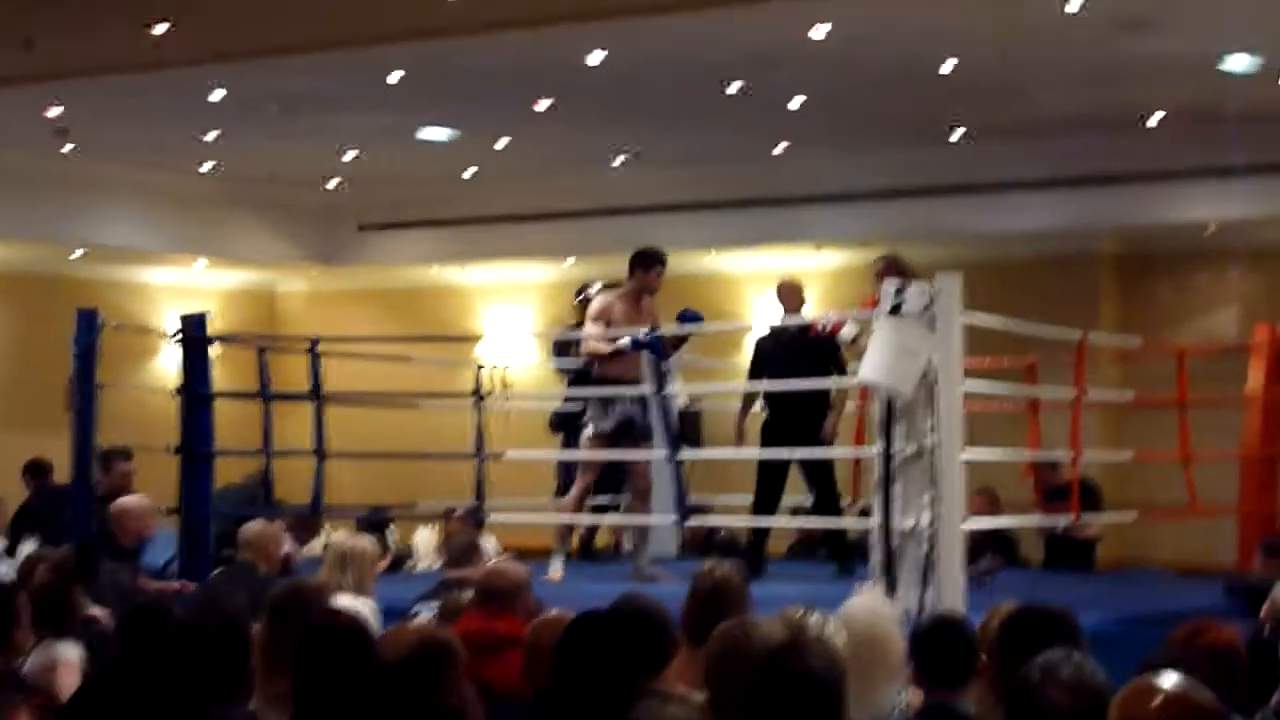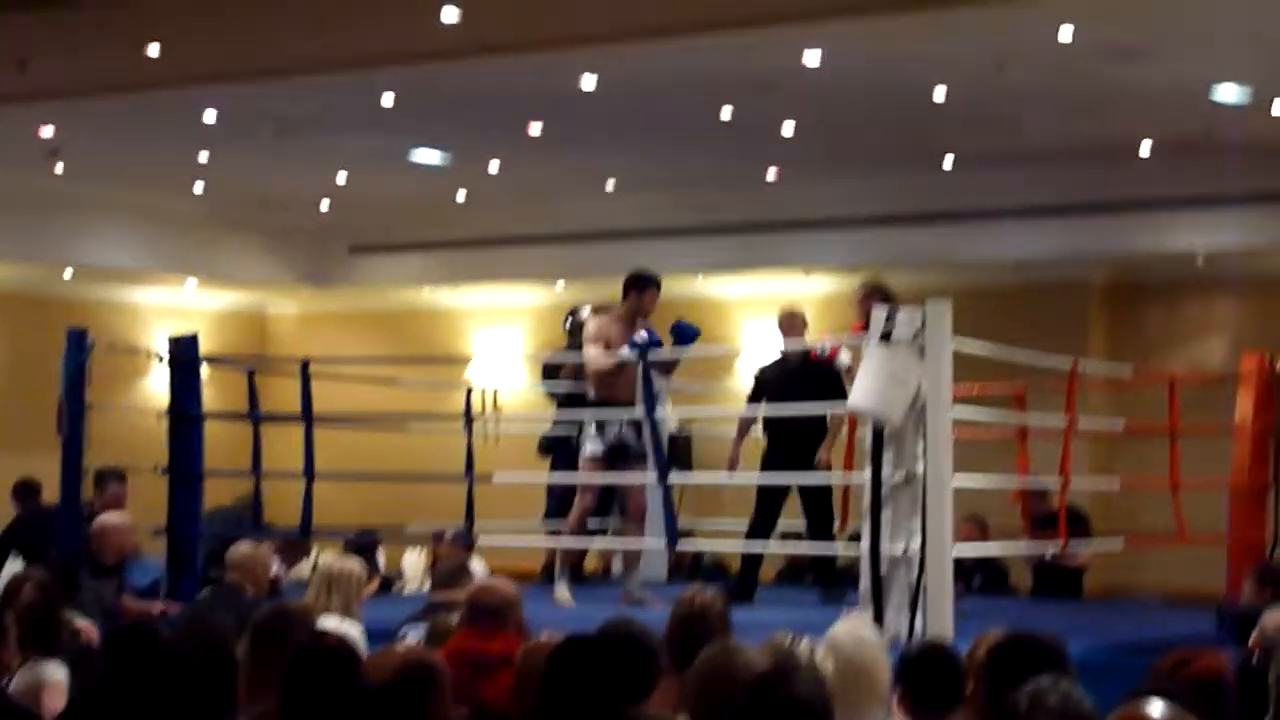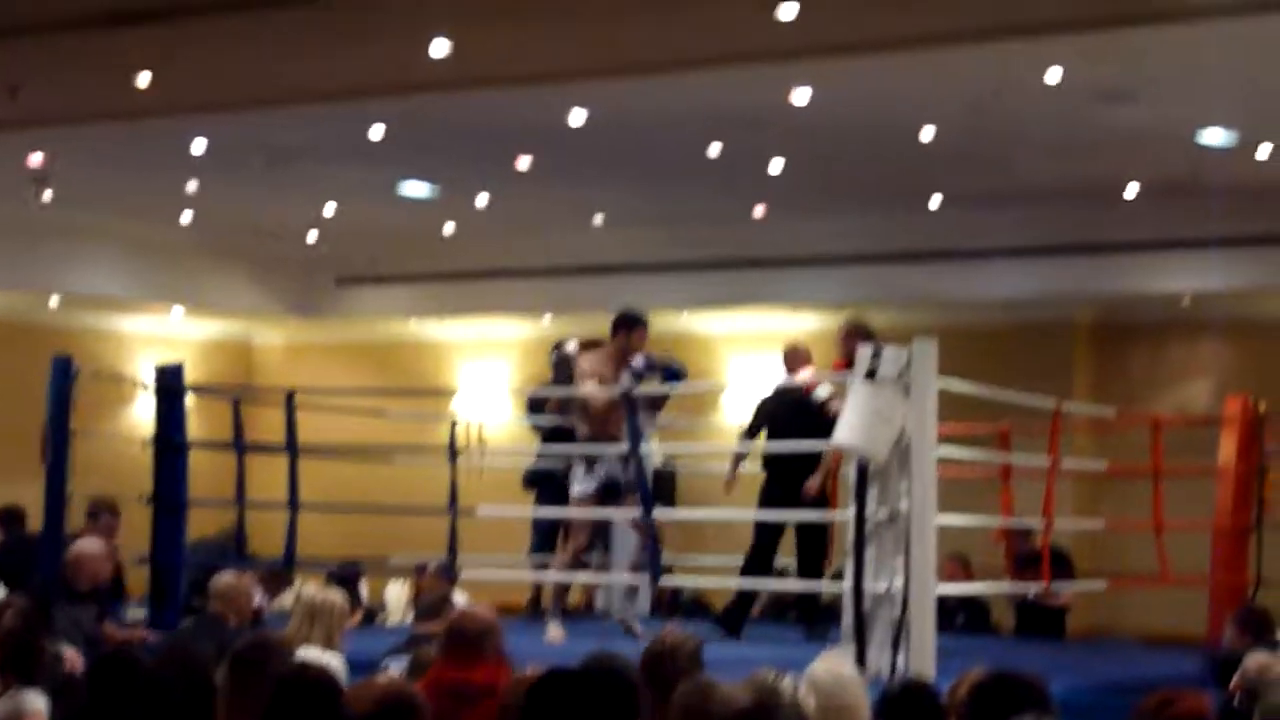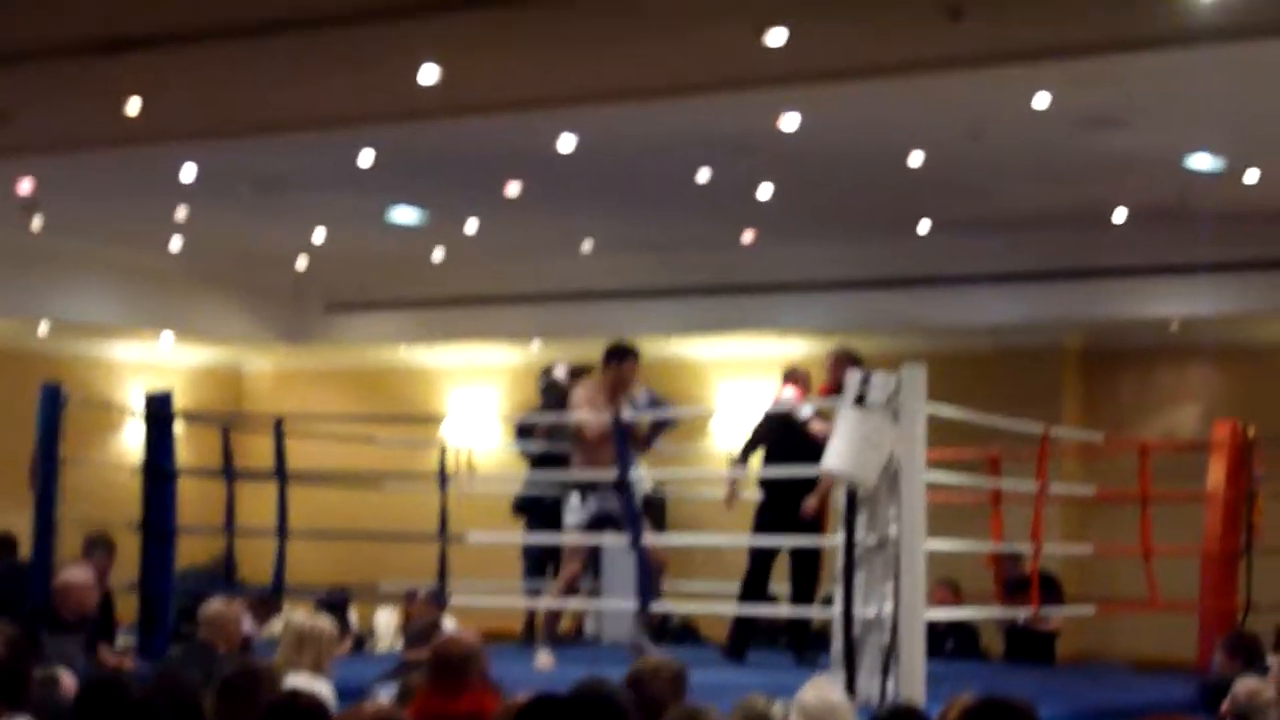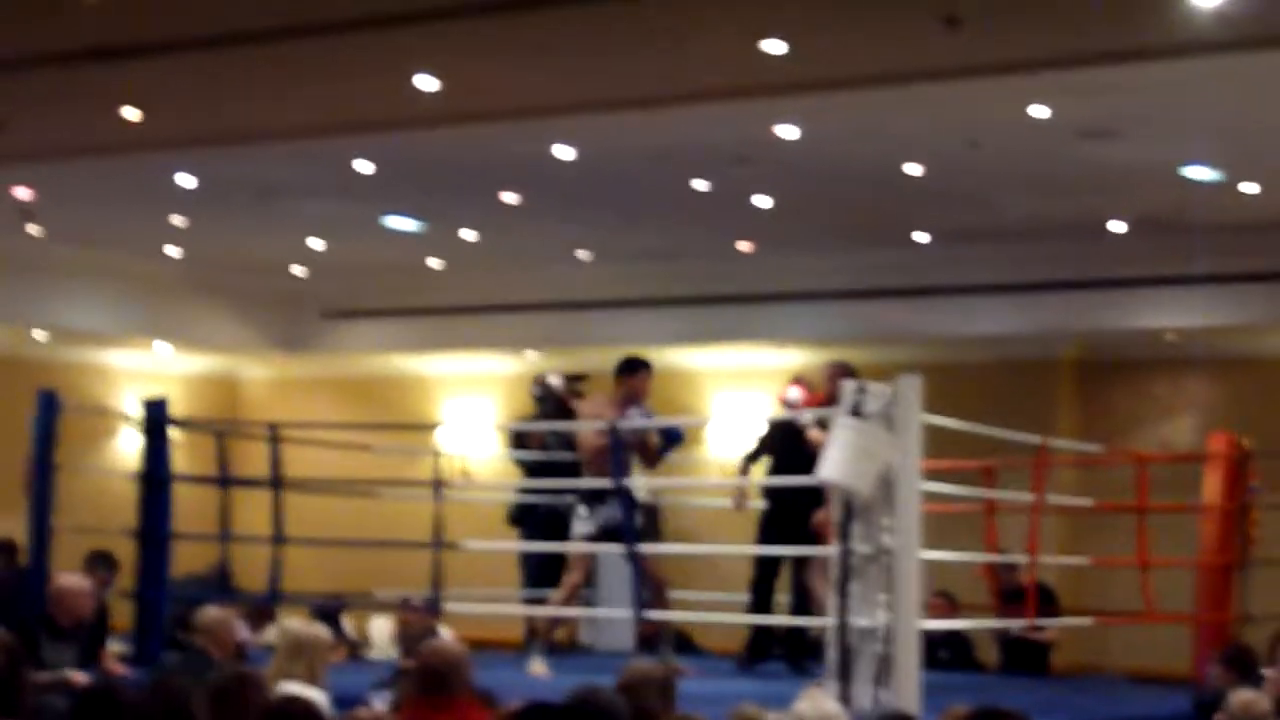
dt=0.1s
person 1, frame 1
left shoulder: (647, 308)
right shoulder: (604, 304)
left elbow: (663, 352)
right elbow: (588, 351)
left wrist: (682, 331)
right wrist: (628, 343)
left hip: (636, 399)
right hip: (605, 397)
left knee: (643, 486)
right knee: (585, 482)
left ankle: (640, 562)
right ankle: (558, 558)
person 1, frame 2
left shoulder: (642, 329)
right shoulder: (599, 325)
left elbow: (664, 369)
right elbow: (594, 369)
left wrist: (680, 346)
right wrist: (629, 350)
left hip: (631, 420)
right hip: (602, 420)
left knee: (637, 509)
right knee: (585, 503)
left ankle: (632, 585)
right ankle: (562, 579)
person 1, frame 3
left shoulder: (633, 368)
right shoulder: (589, 363)
left elbow: (650, 408)
right elbow: (595, 402)
left wrist: (665, 385)
right wrist: (629, 378)
left hip: (621, 457)
right hip: (593, 458)
right knee: (577, 543)
left ankle: (626, 609)
right ankle: (554, 619)
person 1, frame 4
left shoulder: (624, 401)
right shoulder: (584, 395)
left elbow: (639, 446)
right elbow: (592, 432)
left wrist: (655, 426)
right wrist: (622, 413)
left hip: (617, 488)
right hip: (587, 489)
left knee: (653, 562)
right knee: (572, 572)
left ankle: (641, 634)
right ankle: (543, 646)
person 1, frame 5
left shoulder: (639, 416)
right shoulder: (592, 409)
left elbow: (651, 460)
right elbow: (588, 450)
left wrist: (666, 442)
right wrist: (623, 428)
left hip: (622, 501)
right hip: (595, 501)
left knee: (655, 581)
right knee: (574, 582)
right ankle: (537, 654)
person 2, frame 1
left shoulder: (821, 339)
right shoulder: (766, 343)
left elbow: (841, 380)
right elbow: (753, 384)
left wrist: (834, 418)
right wrist: (741, 420)
left hip: (812, 426)
right hip: (776, 426)
left knee: (826, 493)
right knee: (765, 494)
left ankle: (840, 555)
right ankle: (753, 560)
person 2, frame 2
left shoulder: (823, 367)
right shoulder: (769, 372)
left elbow: (839, 410)
right elbow: (751, 410)
left wrist: (828, 447)
right wrist: (736, 447)
left hip: (813, 453)
right hip: (776, 452)
left knee: (820, 519)
right knee: (762, 519)
left ankle: (826, 582)
right ankle: (743, 585)
person 2, frame 3
left shoulder: (819, 402)
right shoulder: (770, 403)
right elbow: (749, 437)
right wrist: (733, 469)
left hip: (808, 486)
right hip: (777, 484)
left knee: (812, 555)
right knee: (761, 551)
left ankle: (810, 618)
right ankle: (734, 617)
person 2, frame 4
right shoulder: (772, 420)
right elbow: (745, 452)
left wrist: (814, 497)
right wrist: (734, 479)
left hip: (805, 507)
right hip: (773, 504)
left knee: (805, 576)
right knee: (757, 570)
left ankle: (799, 642)
right ankle: (740, 639)
person 2, frame 5
right shoulder: (779, 429)
right elbow: (751, 459)
right wrist: (742, 486)
left hip: (808, 517)
right hip: (777, 513)
left knee: (804, 586)
right knee: (763, 579)
left ankle: (796, 652)
right ankle: (758, 646)
person 3, frame 1
right shoulder: (568, 337)
right elbow: (568, 366)
right hip: (579, 418)
left knee: (609, 481)
right knee: (572, 479)
left ankle: (589, 538)
person 3, frame 2
right shoulder: (557, 362)
right elbow: (557, 390)
right wrist: (572, 364)
right hip: (569, 442)
left knee: (598, 505)
right knee: (560, 503)
left ankle: (578, 564)
right ankle: (552, 561)
person 3, frame 3
right shoulder: (542, 395)
right elbow: (542, 423)
right wrist: (558, 395)
right hip: (553, 476)
right knee: (545, 536)
right ankle: (536, 595)
person 3, frame 4
right shoulder: (531, 421)
right elbow: (531, 450)
right wrist: (547, 422)
right hip: (543, 502)
right knee: (537, 563)
right ankle: (531, 622)
person 3, frame 5
right shoulder: (526, 428)
right elbow: (526, 458)
left wrist: (572, 406)
right wrist: (541, 425)
left hip: (569, 510)
right hip: (538, 509)
left knee: (562, 572)
right knee: (536, 572)
right ankle: (532, 631)
